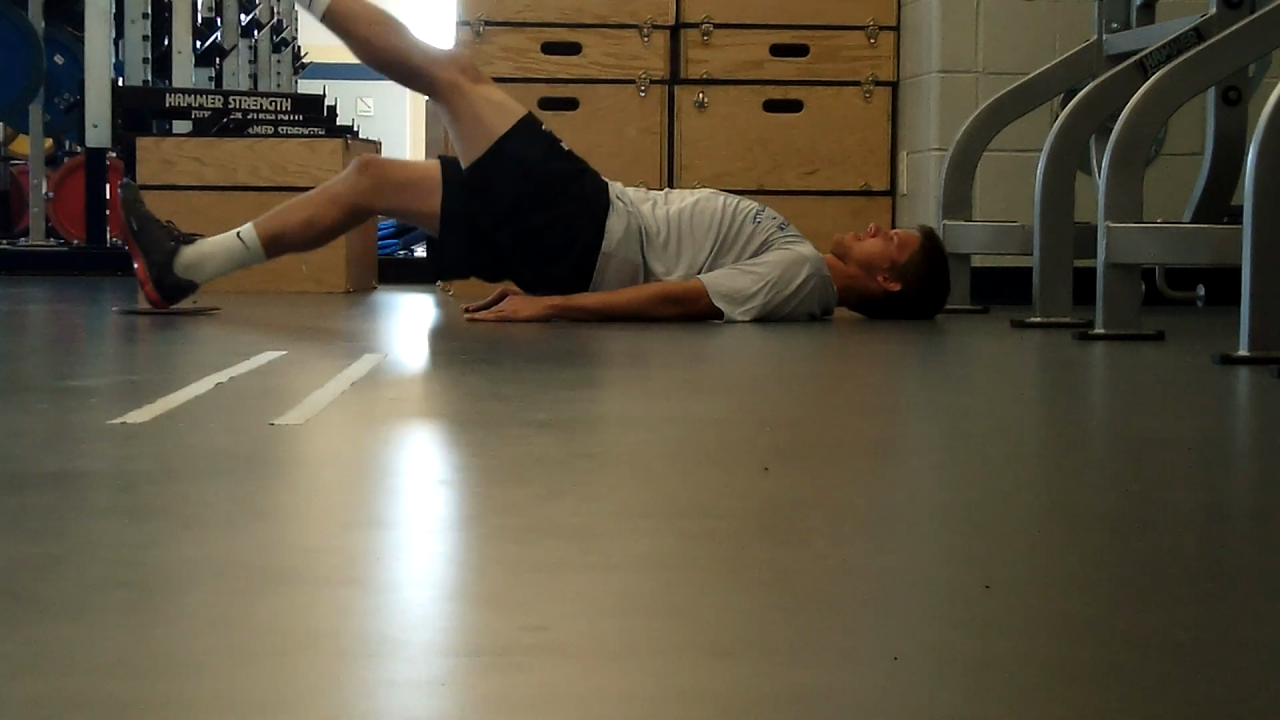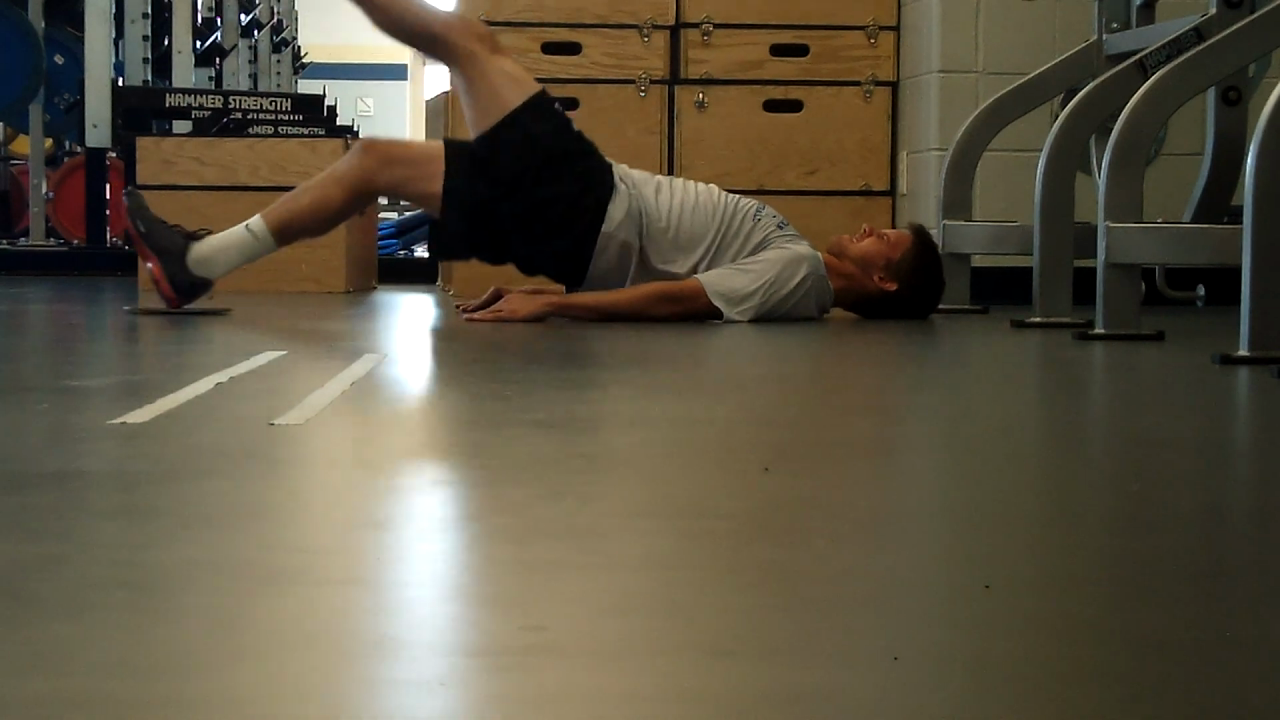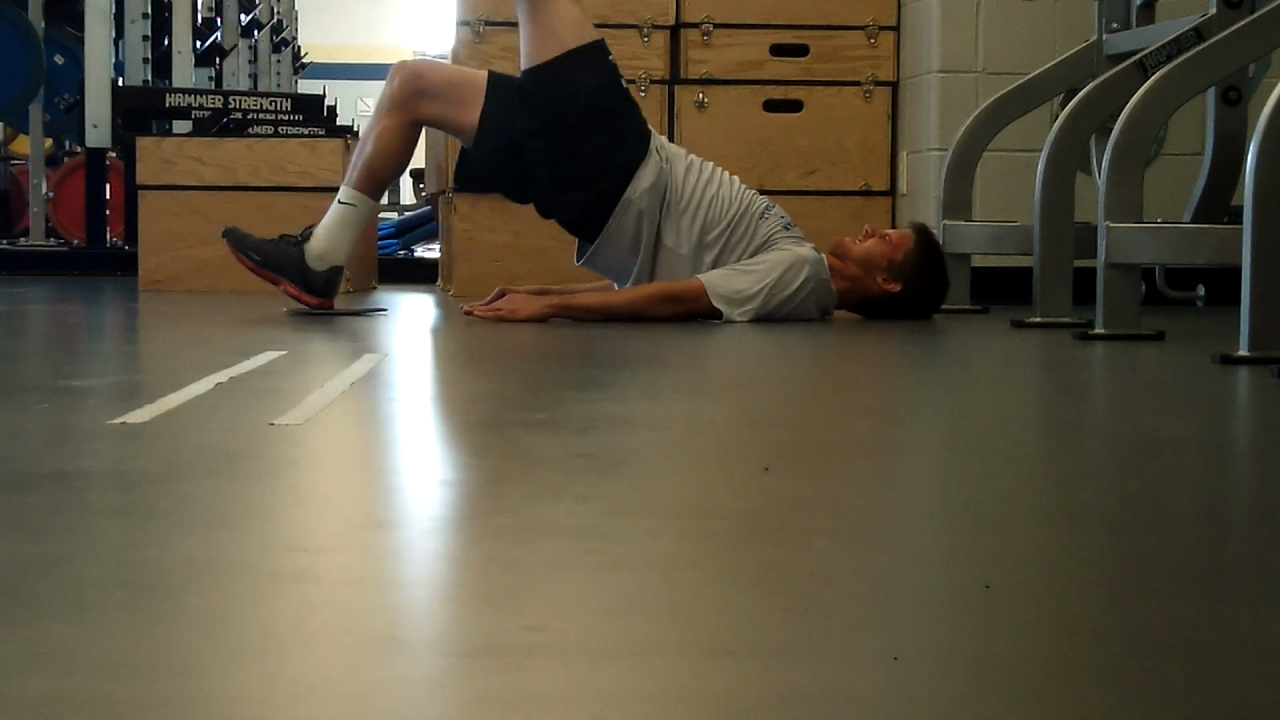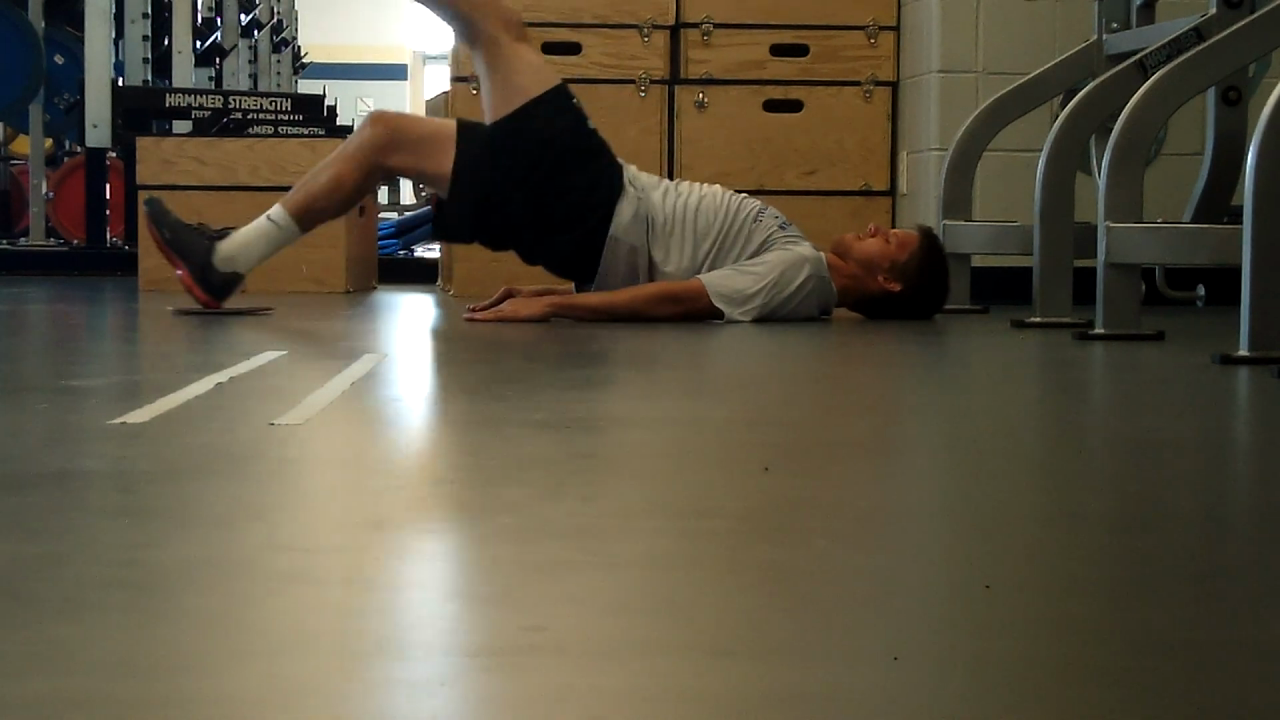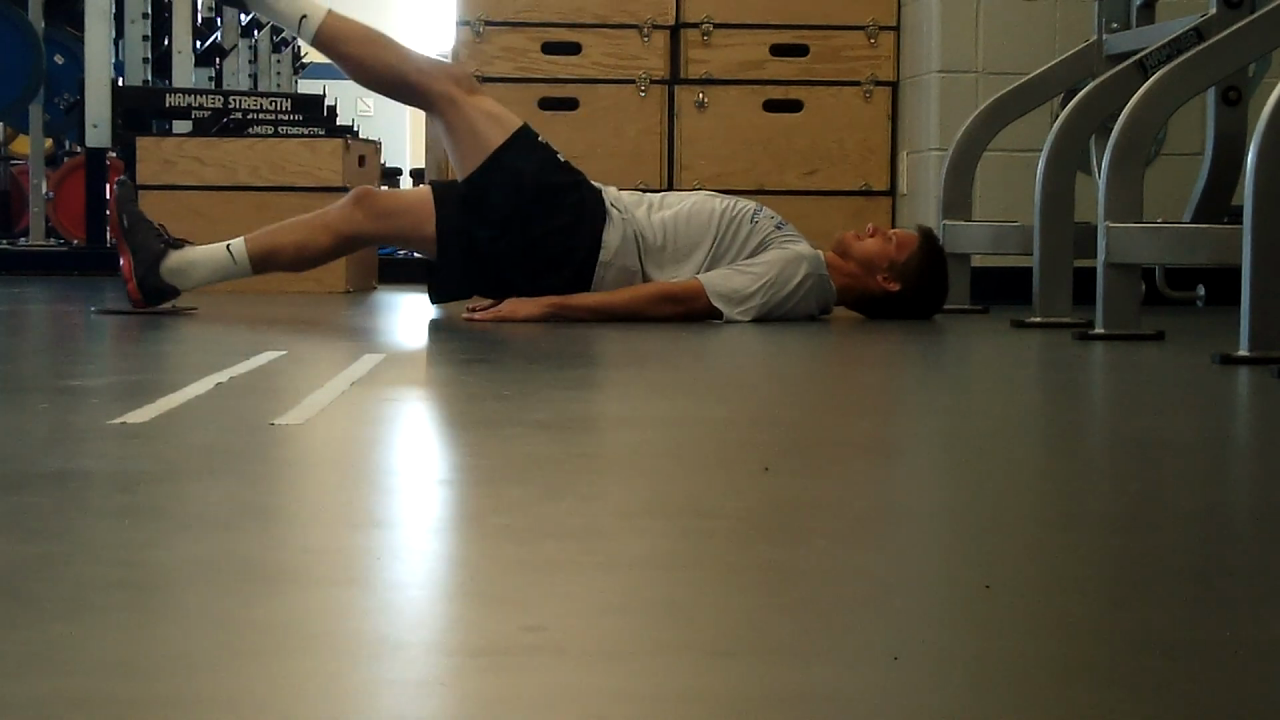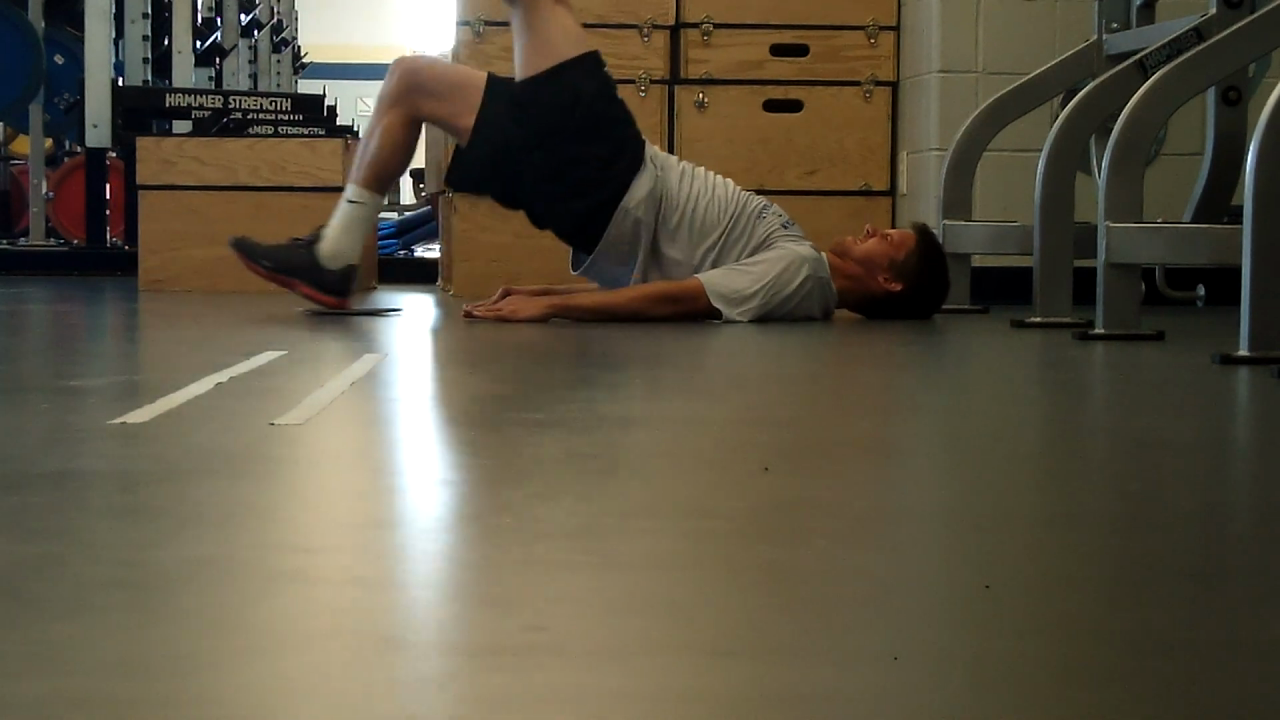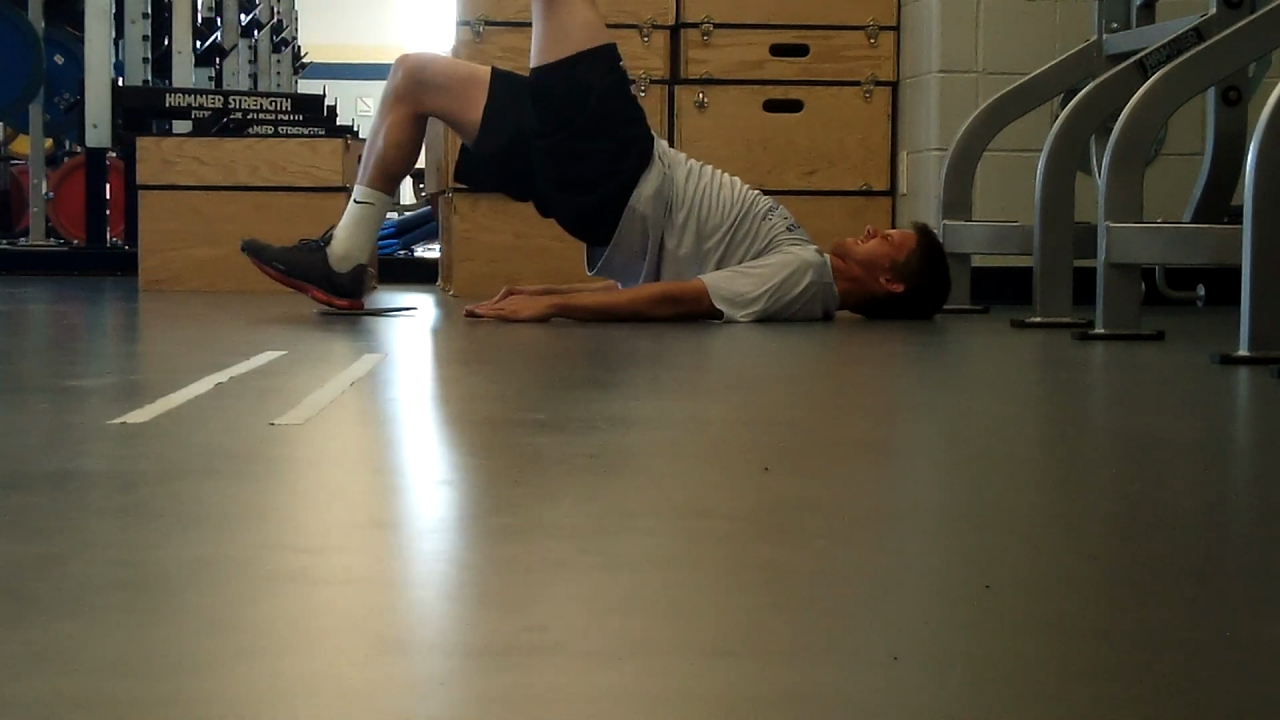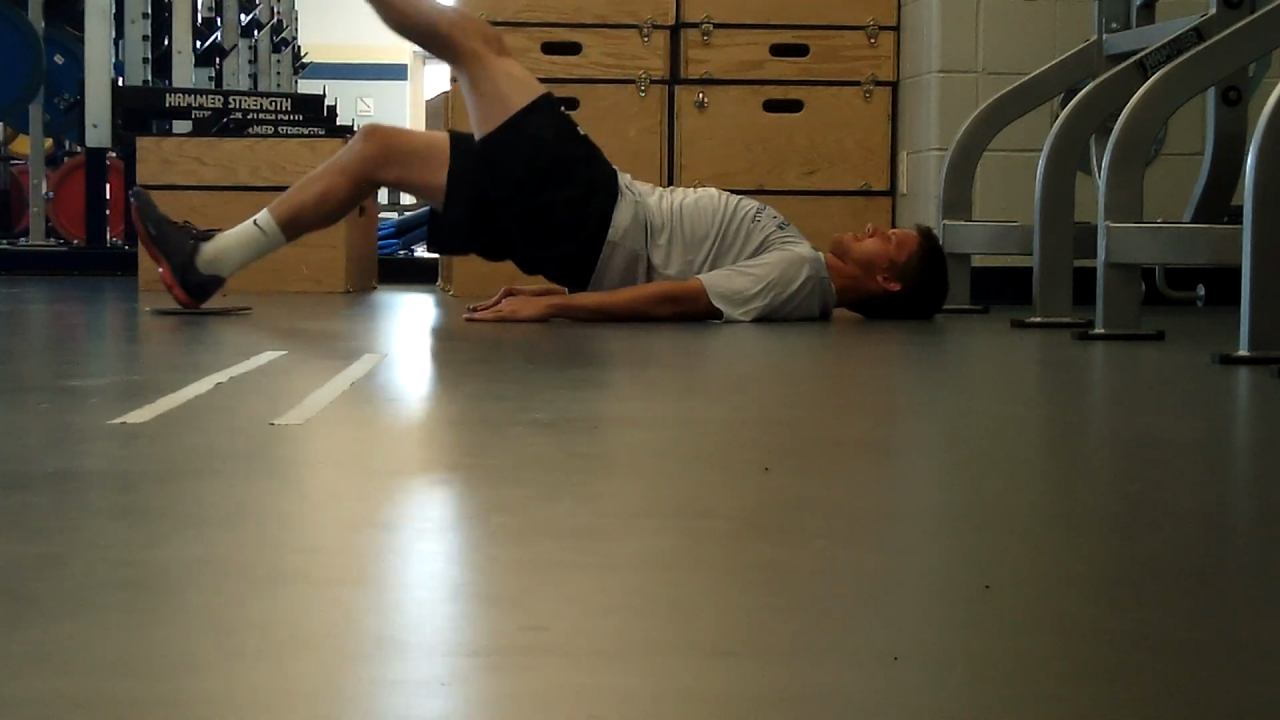
dt=0.5s
person 1, frame 1
left shoulder: (798, 275)
right shoulder: (793, 263)
left elbow: (678, 299)
left wrist: (548, 305)
left hip: (587, 234)
right hip: (595, 228)
left knee: (454, 72)
right knee: (368, 178)
right ankle: (184, 265)
person 1, frame 2
left shoulder: (799, 272)
right shoulder: (793, 267)
left elbow: (677, 299)
left wrist: (547, 304)
right wrist: (547, 281)
left hip: (592, 216)
right hip: (595, 211)
right knee: (373, 160)
right ankle: (198, 263)
person 1, frame 3
left shoulder: (800, 275)
right shoulder: (797, 268)
left elbow: (679, 302)
left wrist: (551, 305)
right hip: (612, 175)
right knee: (411, 84)
right ankle: (322, 257)
person 1, frame 4
left shoulder: (801, 274)
right shoulder: (796, 269)
left elbow: (679, 300)
left wrist: (550, 305)
right wrist: (556, 288)
left hip: (596, 214)
right hip: (599, 217)
right knee: (384, 133)
right ankle: (229, 261)
person 1, frame 5
left shoulder: (801, 273)
right shoulder: (795, 264)
left elbow: (677, 299)
left wrist: (549, 305)
left hip: (581, 244)
right hip: (588, 234)
left knee: (448, 87)
right knee: (366, 208)
right ankle: (170, 270)
person 1, frame 6
left shoulder: (799, 273)
right shoulder: (800, 267)
left elbow: (680, 301)
left wrist: (552, 305)
left hip: (609, 182)
right hip: (612, 188)
right knee: (411, 81)
right ankle: (331, 258)
person 1, frame 7
left shoulder: (803, 277)
right shoulder: (802, 267)
left elbow: (681, 301)
left wrist: (554, 306)
right hip: (622, 188)
right knee: (414, 78)
right ankle: (344, 258)
person 1, frame 8
left shoulder: (799, 273)
right shoulder: (794, 268)
left elbow: (676, 299)
left wrist: (550, 306)
right wrist: (553, 288)
left hip: (592, 221)
right hip: (598, 220)
right knee: (377, 147)
right ankle: (212, 262)
